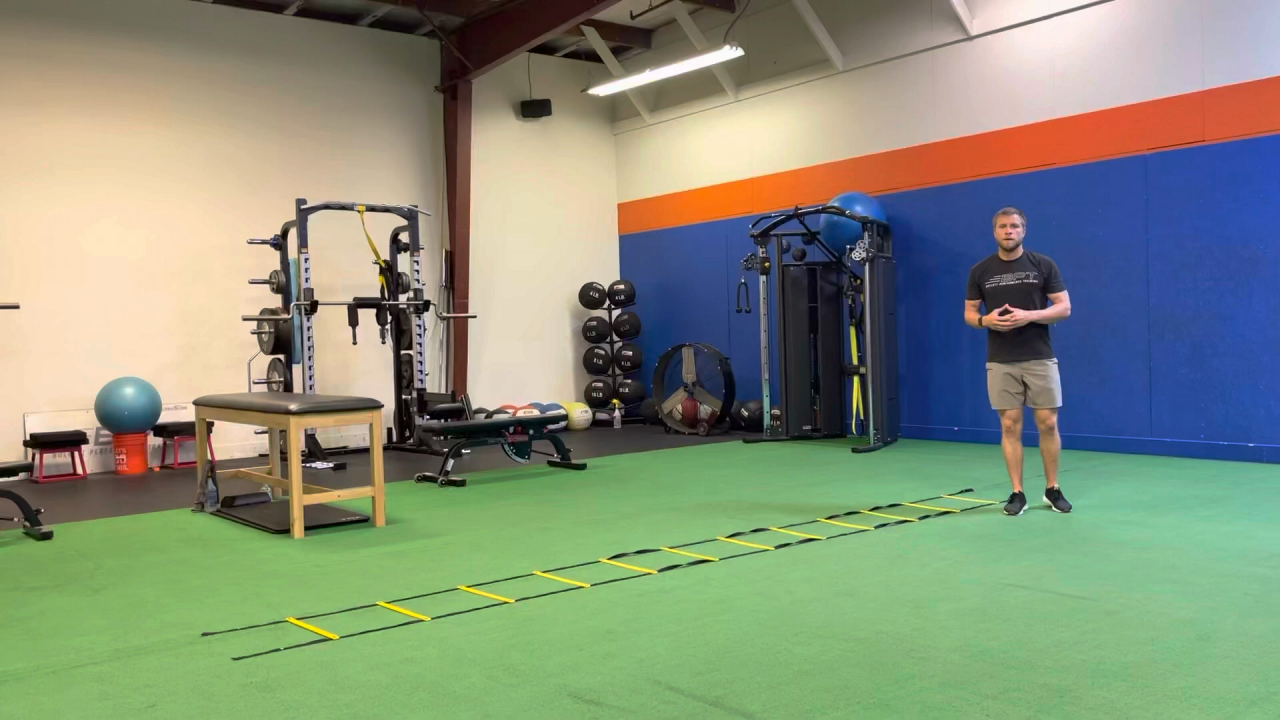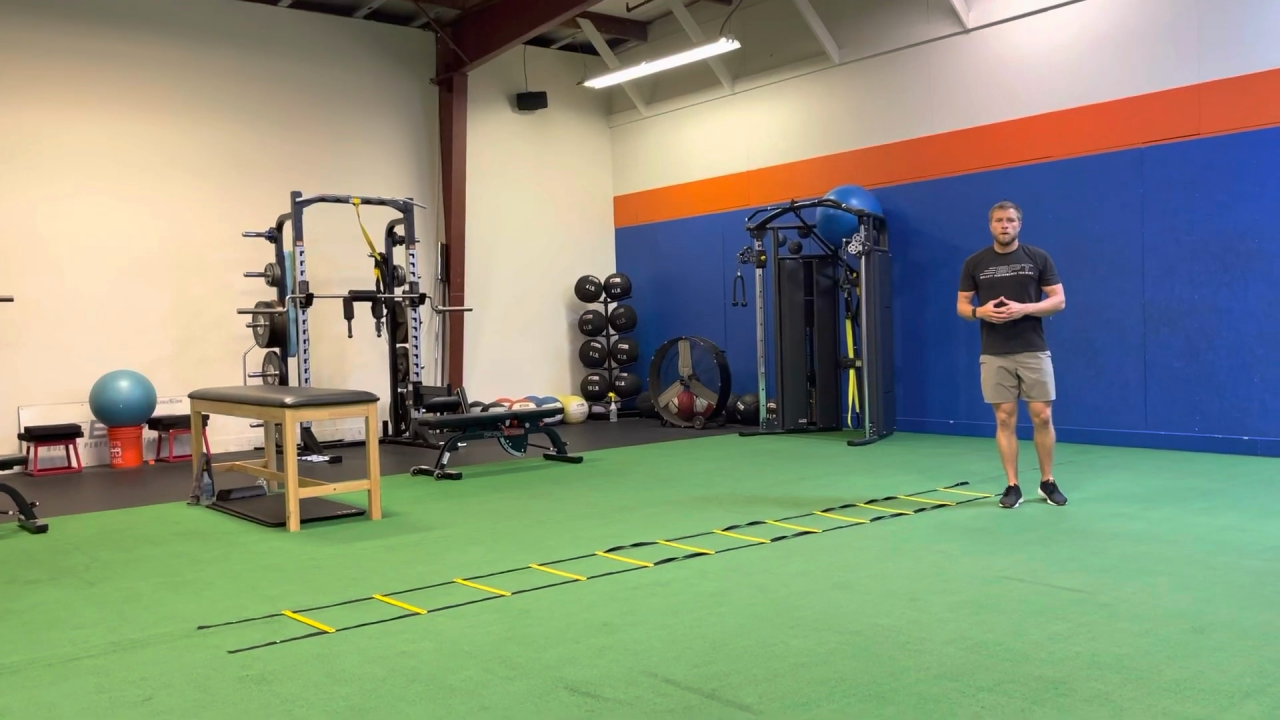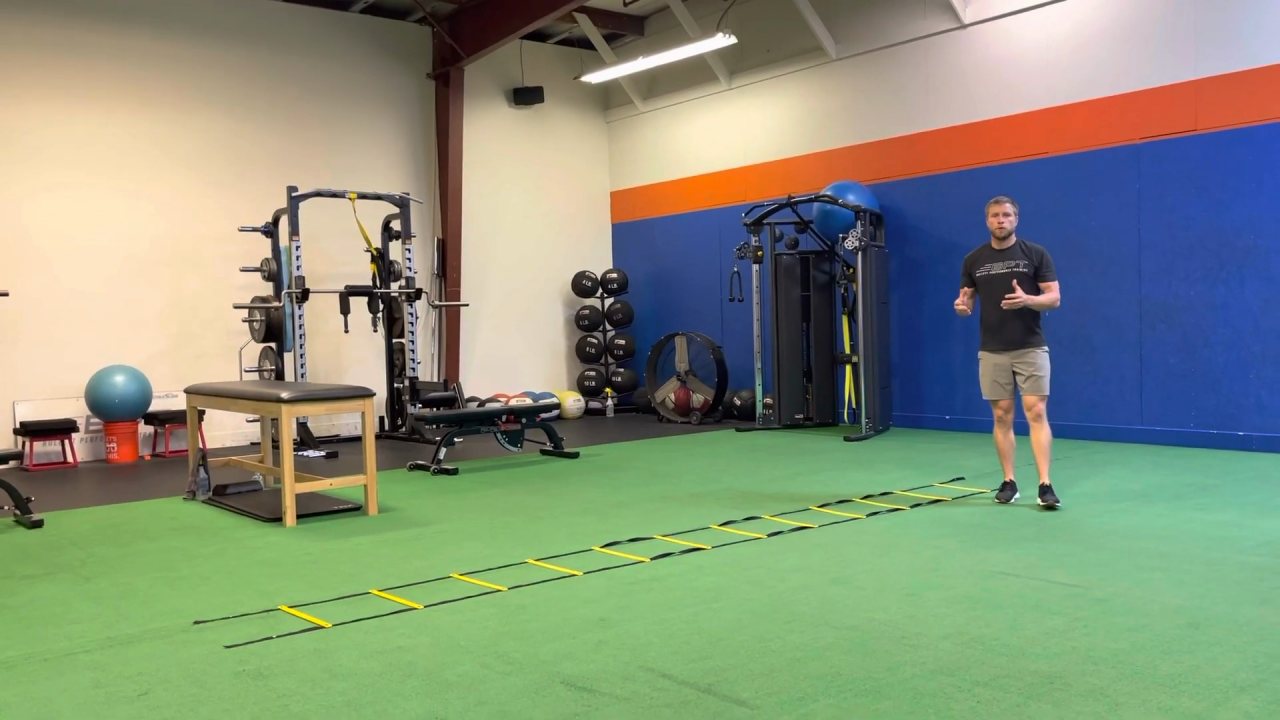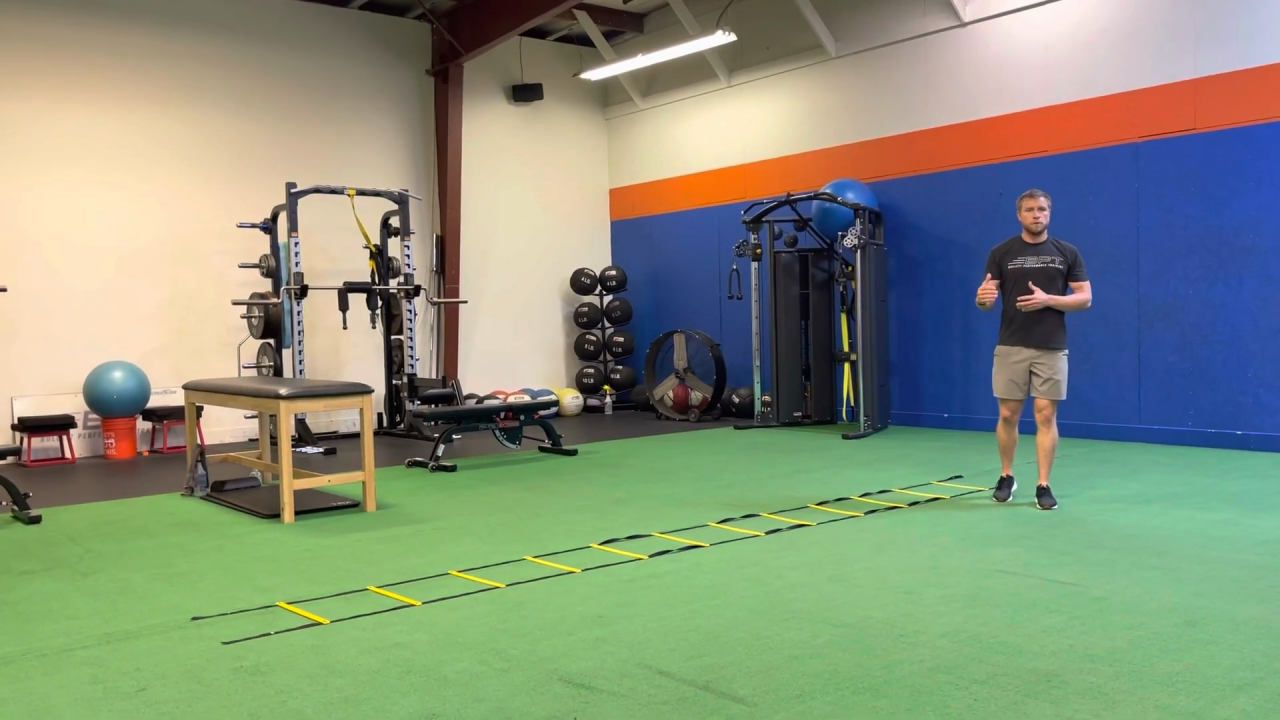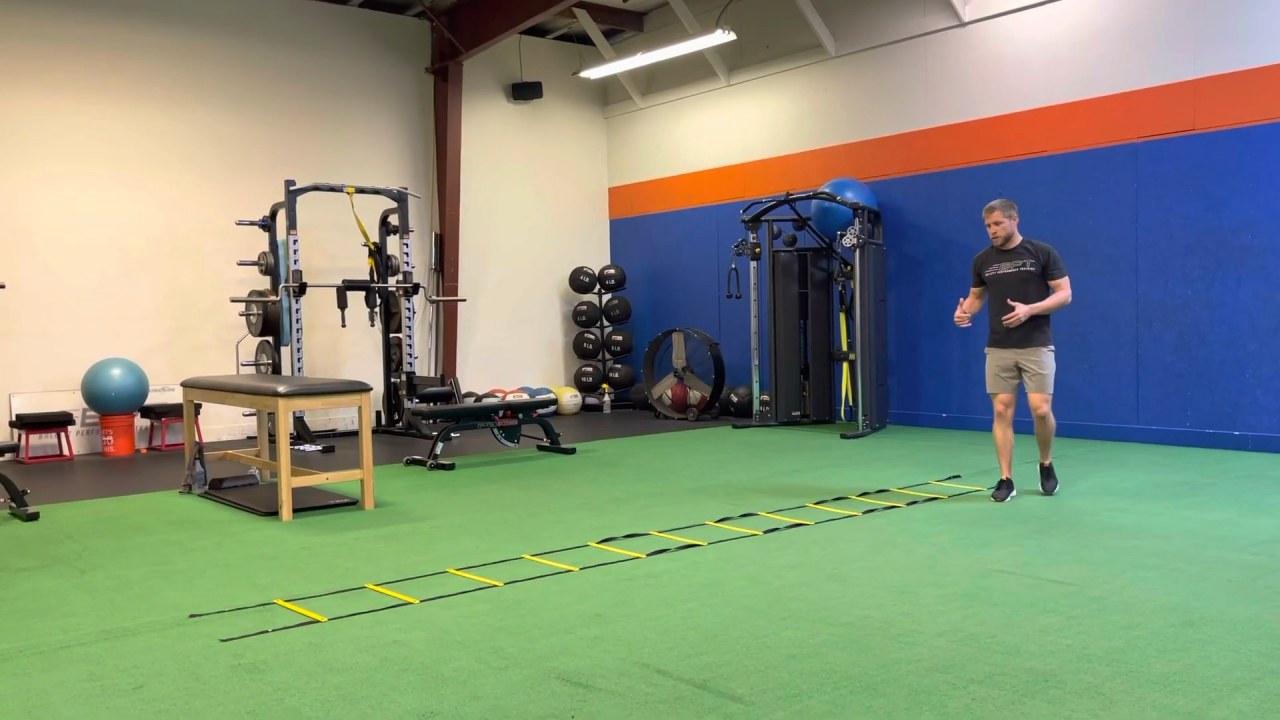
dt=1s
person 1, frame 1
left shoulder: (1043, 265)
right shoulder: (980, 270)
left elbow: (1064, 307)
right elbow: (969, 313)
left wrist: (1029, 316)
right wrist: (985, 320)
left hip: (1040, 358)
right hip: (1001, 361)
left knee: (1047, 423)
right knee: (1010, 426)
left ankle: (1053, 489)
right ankle: (1017, 493)
person 1, frame 2
left shoulder: (1038, 258)
right shoulder: (975, 263)
left elbow: (1058, 300)
right elbow: (962, 305)
left wrist: (1024, 308)
right wrist: (980, 312)
left hip: (1034, 351)
right hip: (994, 354)
left knee: (1042, 417)
right knee: (1005, 419)
left ankle: (1048, 482)
right ankle: (1012, 486)
person 1, frame 3
left shoulder: (1036, 254)
right shoulder: (973, 260)
left elbow: (1054, 297)
right elbow: (966, 299)
left wrist: (1027, 299)
right wrist: (961, 305)
left hip: (1031, 348)
right hip: (992, 351)
left knee: (1036, 413)
right knee: (1002, 416)
left ankle: (1045, 484)
right ankle: (1009, 482)
person 1, frame 4
left shoulder: (1068, 253)
right shoulder: (1001, 252)
left elbow: (1085, 298)
right elbow: (987, 299)
left wrist: (1048, 299)
right wrist: (982, 297)
left hip: (1052, 348)
right hip: (1010, 347)
left knee: (1046, 416)
right knee: (1008, 415)
left ankle: (1043, 485)
right ankle: (1006, 477)
person 1, frame 5
left shoulder: (1044, 253)
right shoulder: (982, 260)
left elbow: (1064, 294)
right elbow: (976, 296)
left wrist: (1030, 310)
right wrist: (963, 312)
left hip: (1037, 346)
right hip: (999, 348)
left knee: (1041, 409)
right knee: (1002, 411)
left ankle: (1046, 464)
right ankle: (1006, 479)
